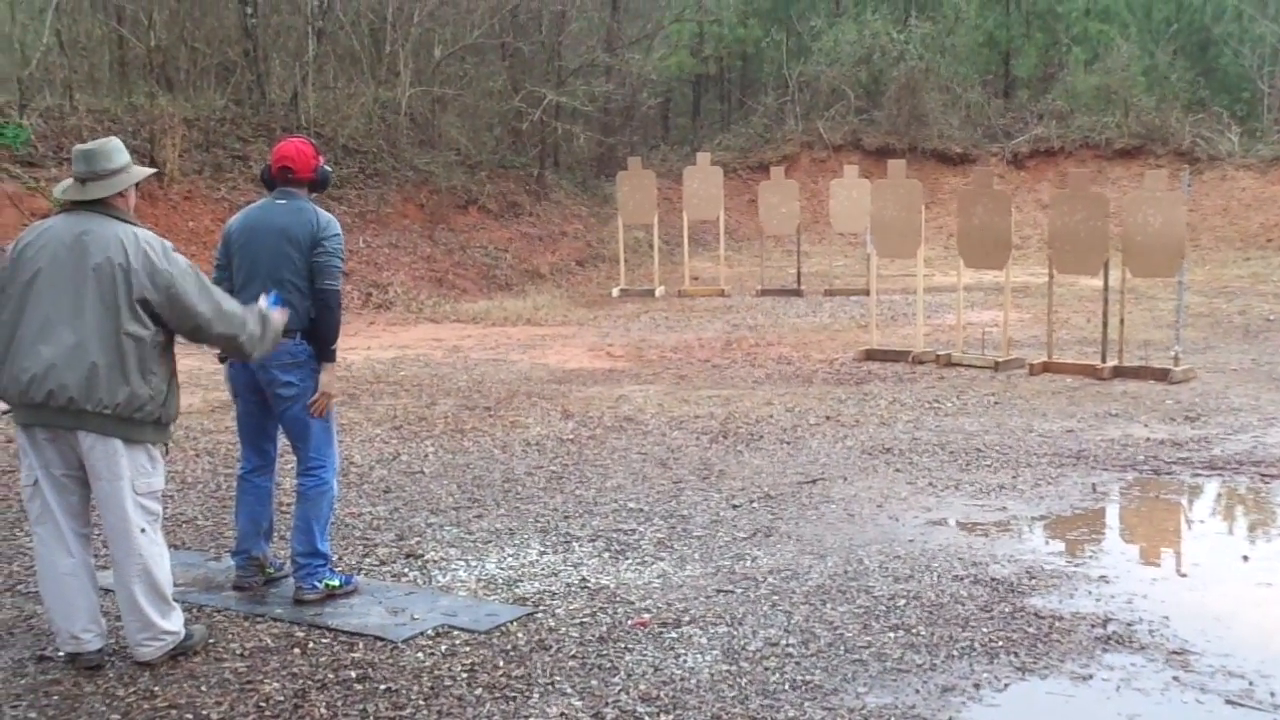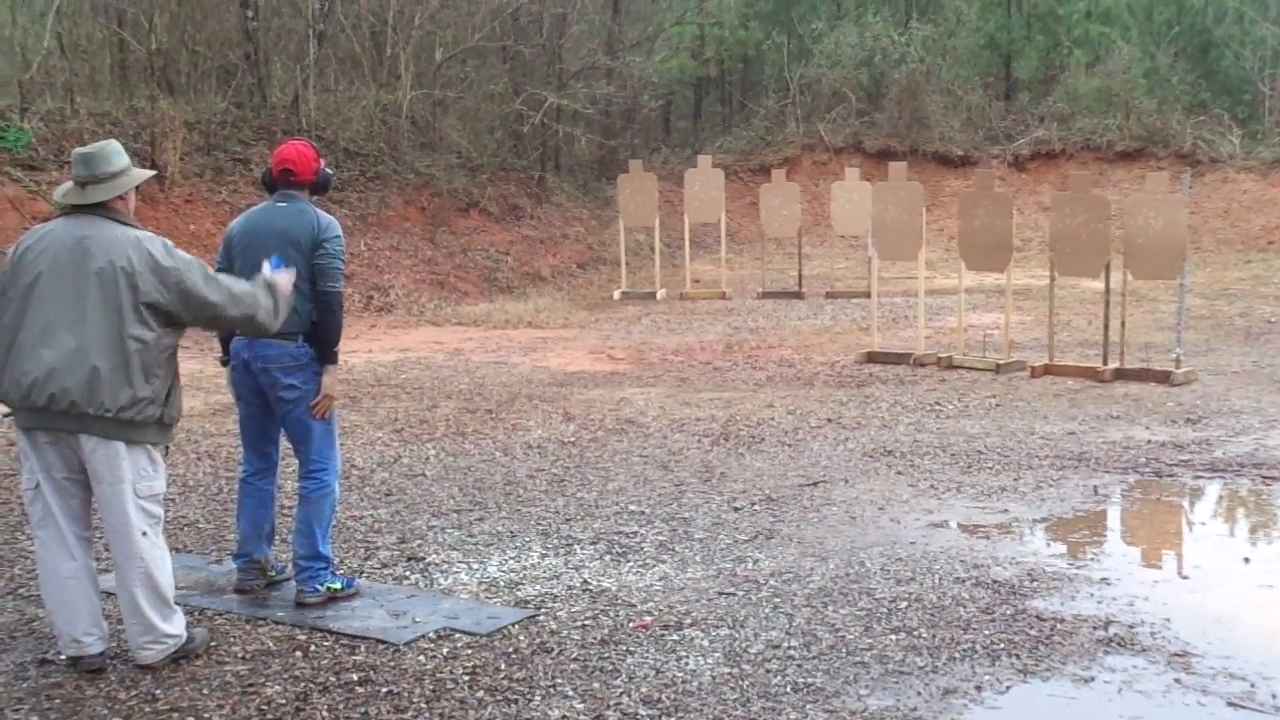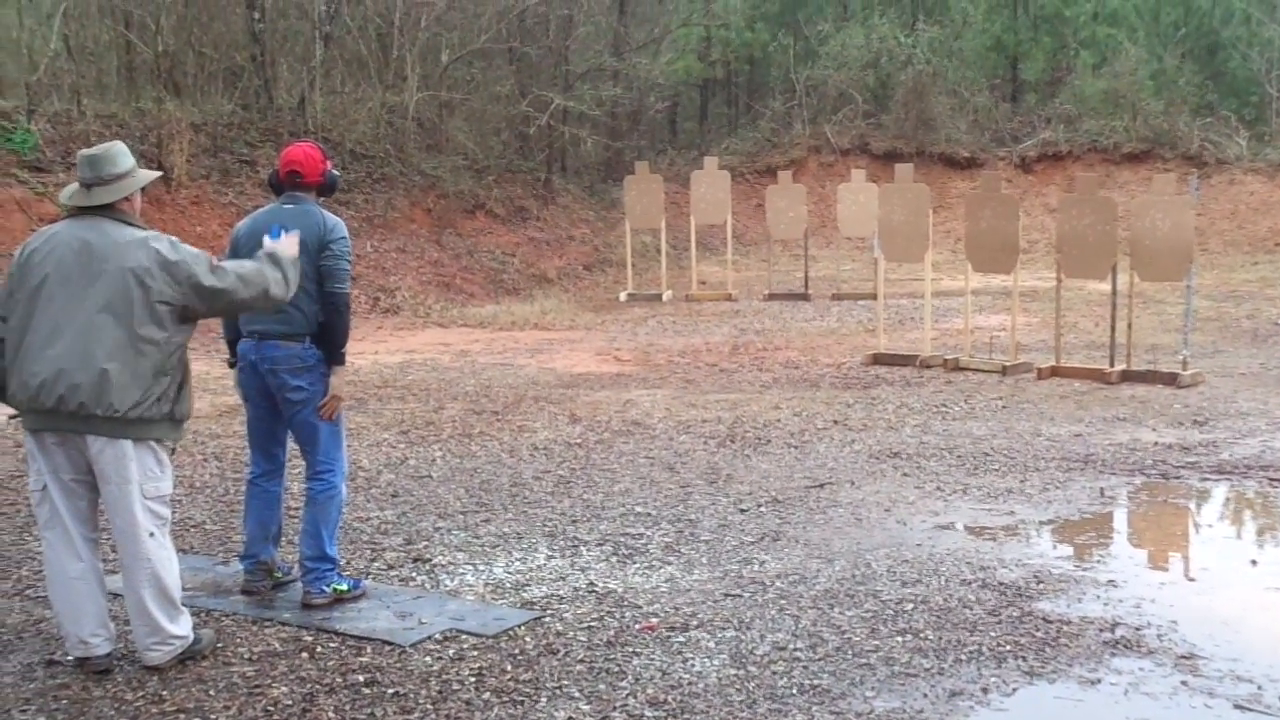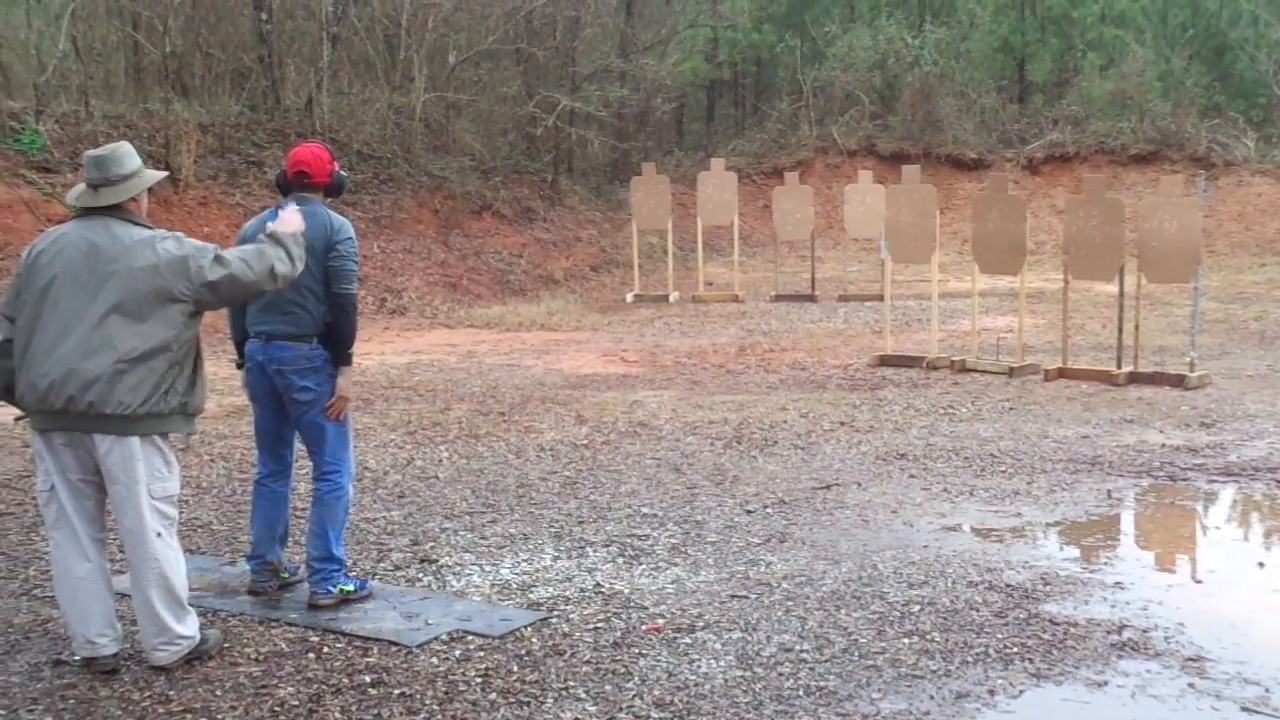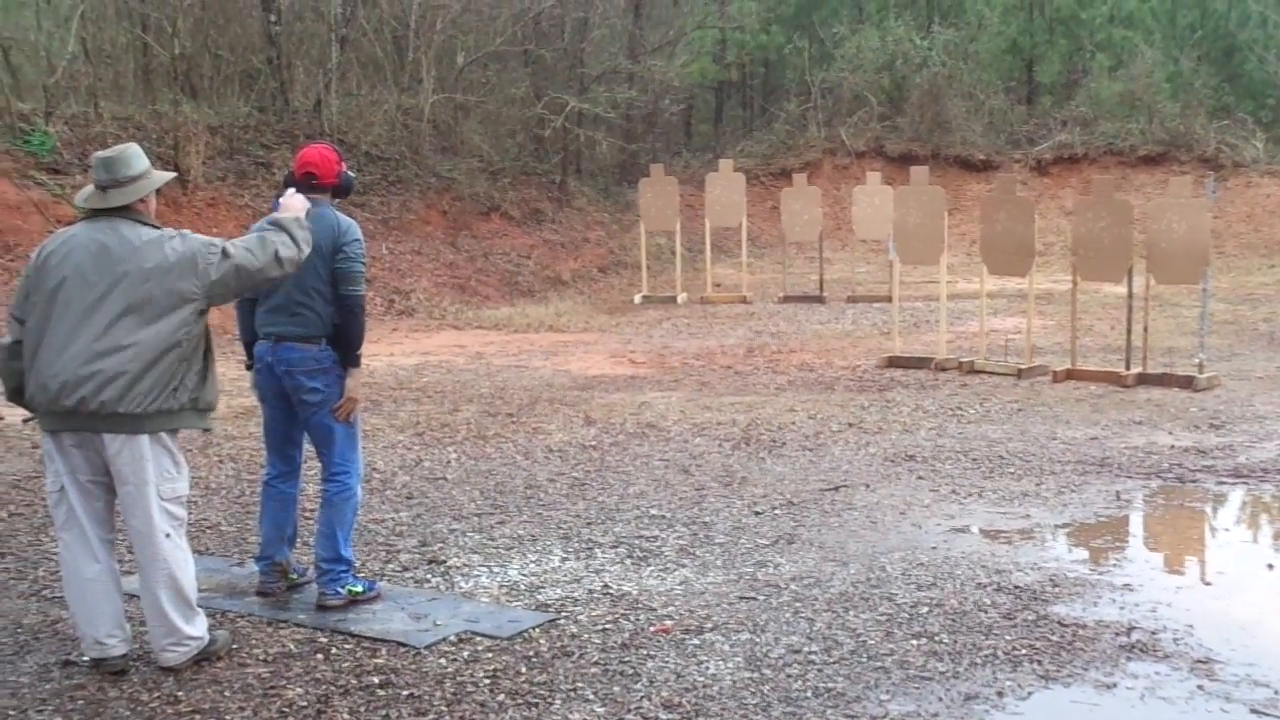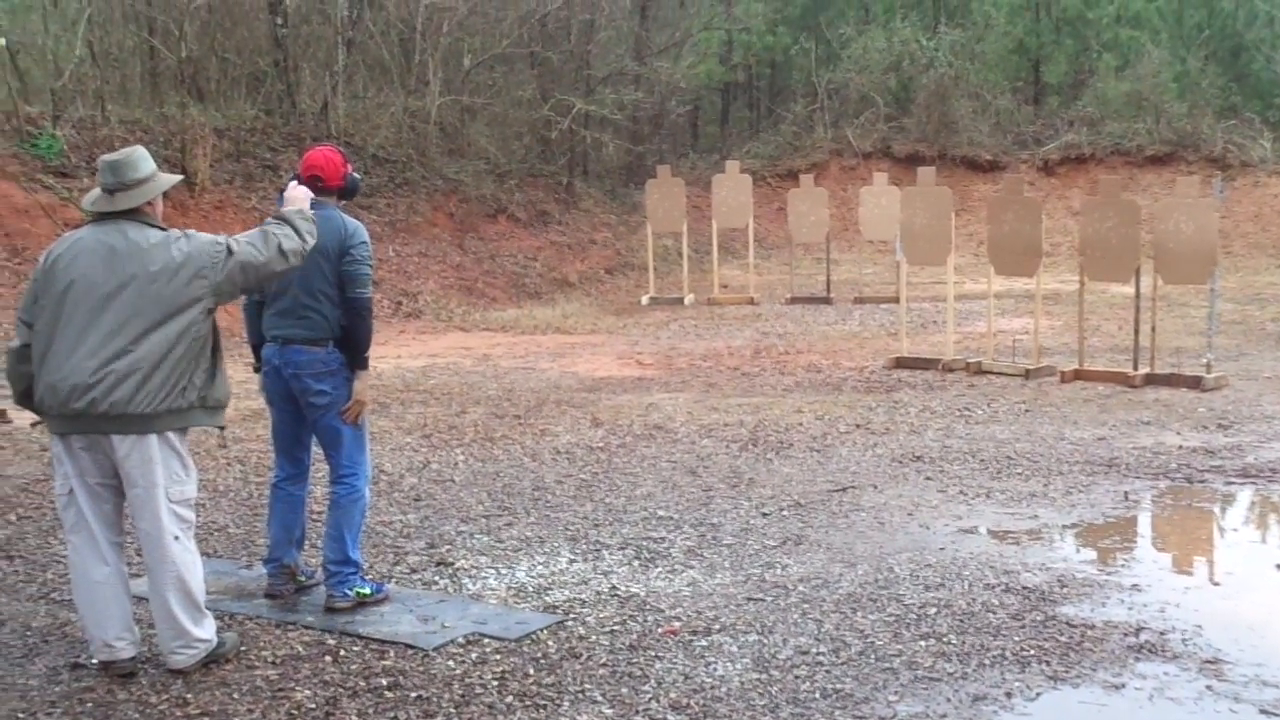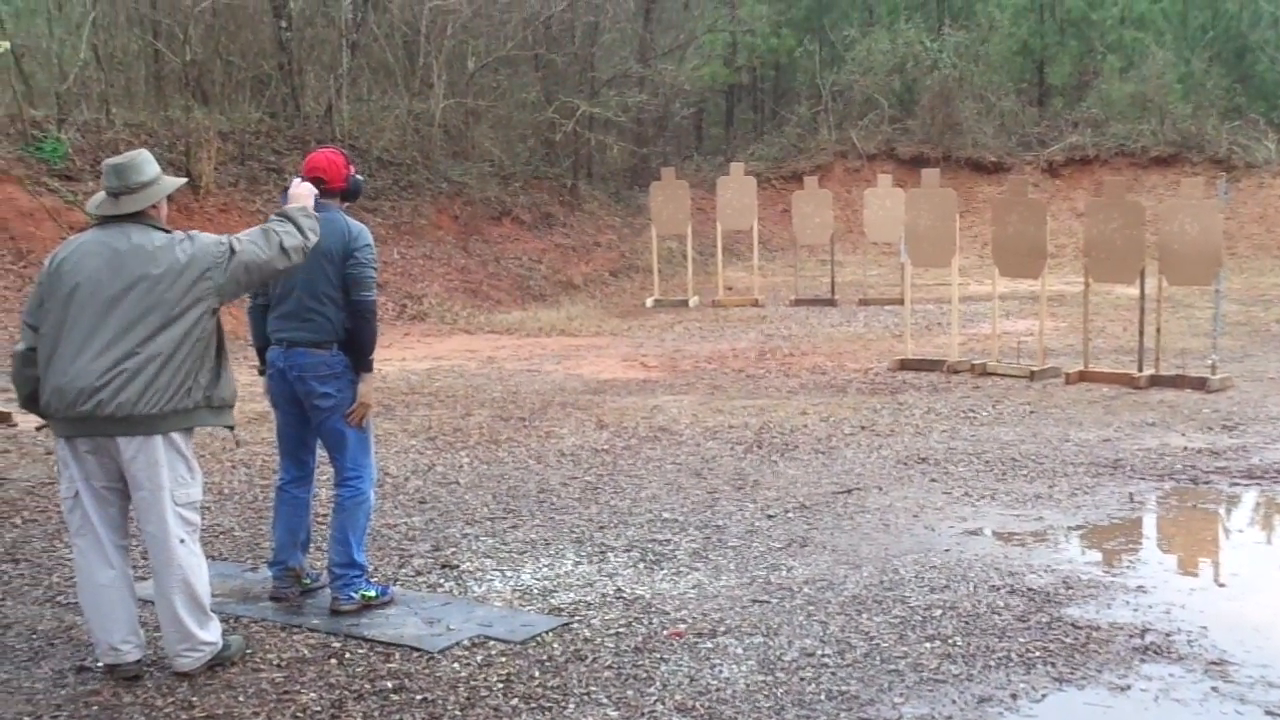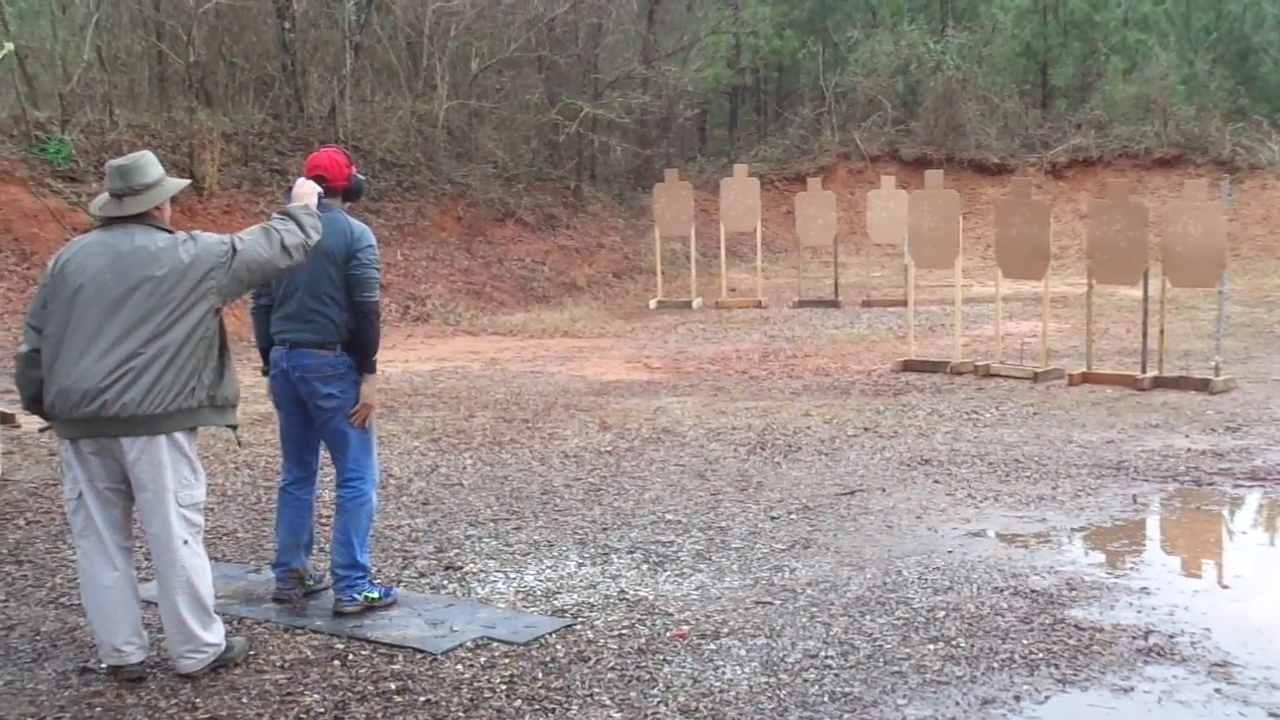
dt=0.1s
person 1, frame 1
right shoulder: (142, 250)
right elbow: (211, 313)
right wrist: (265, 325)
right hip: (113, 409)
left knee: (57, 526)
right knee: (133, 527)
left ankle: (80, 640)
right ankle: (157, 636)
person 1, frame 2
right shoulder: (145, 252)
right elbow: (221, 299)
right wrist: (273, 291)
right hip: (114, 411)
left knee: (59, 530)
right knee: (135, 530)
left ankle: (81, 644)
right ankle: (158, 640)
person 1, frame 3
right shoulder: (153, 254)
right elbow: (238, 285)
right wrist: (280, 260)
left hip: (47, 411)
right hip: (120, 413)
left knee: (66, 530)
right knee: (142, 530)
left ankle: (88, 645)
right ankle: (165, 641)
person 1, frame 4
left shoulder: (44, 248)
right shoulder: (162, 253)
right elbow: (248, 271)
right wrist: (285, 238)
left hip: (55, 411)
right hip: (127, 412)
left knee: (73, 531)
right knee: (149, 529)
left ankle: (95, 645)
right ankle: (172, 641)
person 1, frame 5
left shoulder: (54, 249)
right shoulder: (173, 253)
right elbow: (258, 258)
right wrist: (290, 222)
left hip: (63, 413)
right hip: (136, 413)
left knee: (82, 531)
right knee: (158, 531)
left ankle: (104, 646)
right ankle: (180, 643)
person 1, frame 6
left shoulder: (61, 252)
right shoulder: (180, 254)
right elbow: (265, 253)
right wrist: (295, 213)
left hip: (72, 416)
right hip: (143, 415)
left knee: (90, 534)
right knee: (166, 533)
left ankle: (112, 648)
right ankle: (189, 645)
person 1, frame 7
left shoulder: (66, 256)
right shoulder: (185, 257)
left elbow: (31, 340)
right elbow: (270, 249)
left wrist: (43, 405)
right wrist: (299, 210)
left hip: (77, 419)
right hip: (149, 419)
left knee: (95, 538)
right knee: (172, 535)
left ankle: (118, 651)
right ankle: (194, 647)
person 1, frame 8
left shoulder: (69, 257)
right shoulder: (189, 257)
left elbow: (34, 342)
right elbow: (273, 248)
left wrist: (46, 406)
right wrist: (302, 208)
left hip: (81, 421)
right hip: (152, 420)
left knee: (99, 539)
right knee: (175, 536)
left ankle: (121, 653)
right ankle: (197, 649)
person 2, frame 1
left shoulder: (238, 222)
right shoulder: (321, 223)
left elbow: (220, 294)
right elbow: (327, 299)
left wrist: (230, 354)
right wrist: (327, 365)
left hip: (244, 352)
right hip: (292, 353)
left knee: (255, 462)
right knee: (317, 465)
left ankle: (250, 563)
right ankle: (311, 574)
person 2, frame 2
left shoulder: (240, 225)
right shoulder: (321, 225)
right elbow: (329, 301)
left wrist: (230, 357)
right wrist: (329, 366)
left hip: (246, 354)
right hip: (293, 356)
left knee: (257, 465)
right knee: (319, 468)
left ankle: (251, 566)
right ankle: (313, 578)
person 2, frame 3
left shoulder: (246, 227)
right shoulder: (328, 226)
right elbow: (336, 301)
left wrist: (238, 358)
right wrist: (337, 367)
left hip: (252, 355)
right hip: (300, 356)
left knee: (264, 466)
right knee: (326, 469)
left ankle: (258, 567)
right ankle: (320, 579)
person 2, frame 4
left shoulder: (254, 228)
right shoulder: (335, 227)
left elbow: (237, 300)
right elbow: (343, 302)
left wrist: (246, 358)
right wrist: (344, 367)
left hip: (260, 355)
right hip: (308, 357)
left knee: (271, 466)
right knee: (333, 470)
left ankle: (265, 568)
right ankle: (327, 580)
person 2, frame 5
left shoulder: (264, 230)
right shoulder: (343, 228)
left elbow: (246, 301)
right elbow: (351, 303)
left wrist: (254, 359)
right wrist: (353, 368)
left hip: (269, 357)
right hip: (316, 358)
left knee: (280, 468)
right knee: (342, 470)
left ankle: (273, 569)
right ankle: (335, 581)
person 2, frame 6
right shoulder: (349, 231)
left elbow: (253, 303)
right elbow: (358, 306)
left wrist: (263, 361)
right wrist: (360, 371)
left hip: (277, 359)
right hip: (324, 361)
left knee: (289, 470)
right knee: (350, 473)
left ankle: (282, 571)
right ankle: (344, 583)
person 2, frame 7
right shoulder: (353, 233)
left elbow: (258, 306)
right elbow: (362, 309)
left wrist: (267, 364)
right wrist: (365, 373)
left hip: (282, 362)
right hip: (329, 364)
left knee: (293, 473)
right knee: (355, 475)
left ankle: (287, 574)
right ankle: (349, 586)
person 2, frame 8
right shoulder: (355, 234)
left elbow: (261, 307)
right elbow: (365, 310)
left wrist: (271, 365)
right wrist: (368, 374)
left hip: (286, 363)
right hip: (332, 365)
left knee: (296, 474)
right knee: (356, 476)
left ankle: (290, 575)
right ankle: (352, 587)
